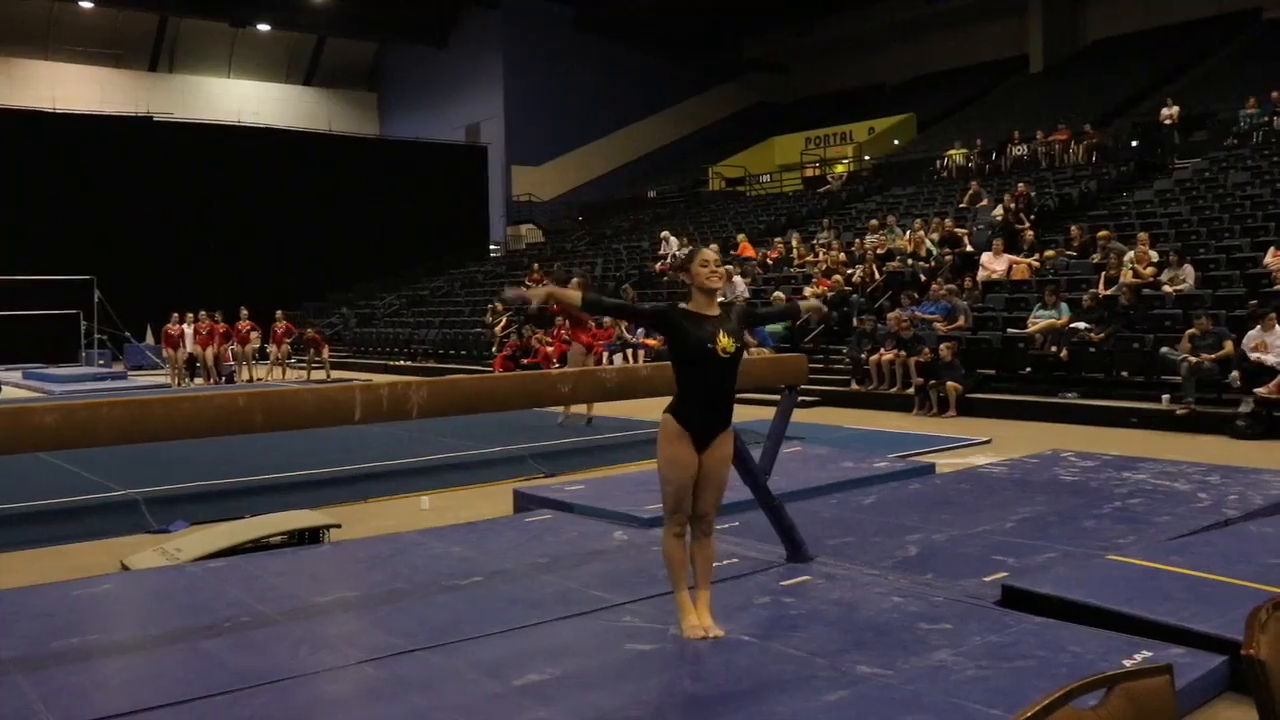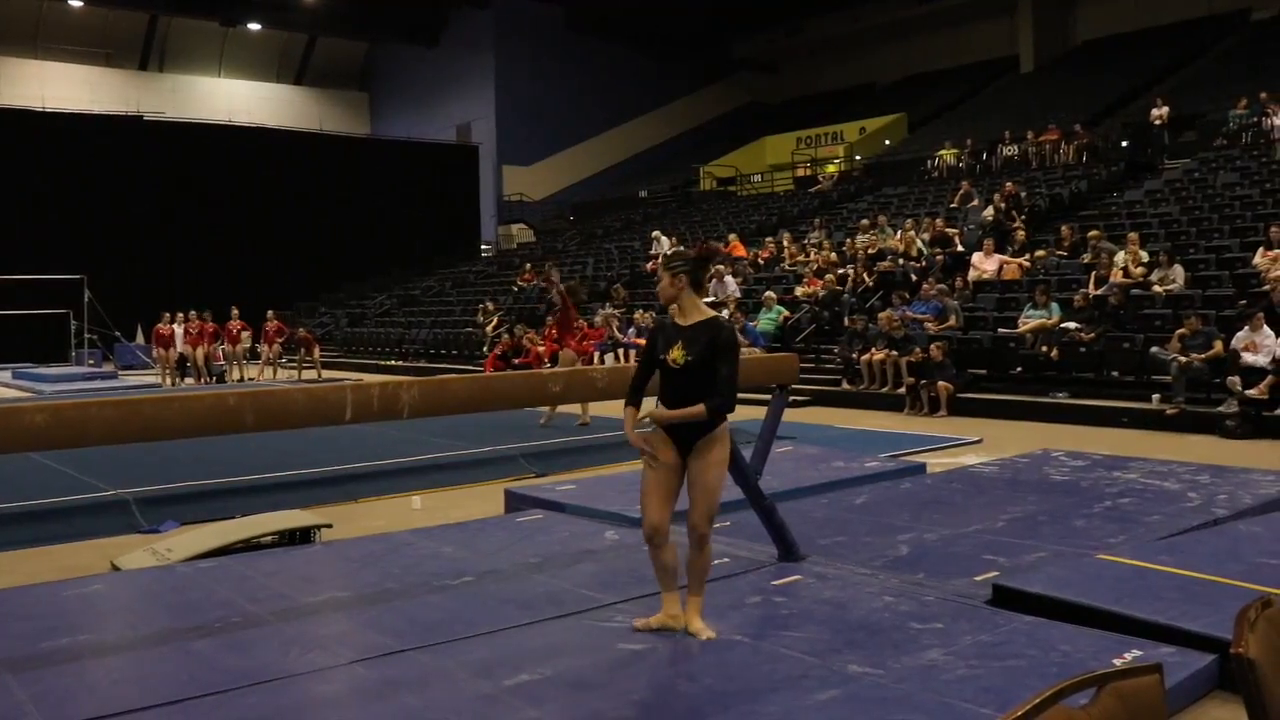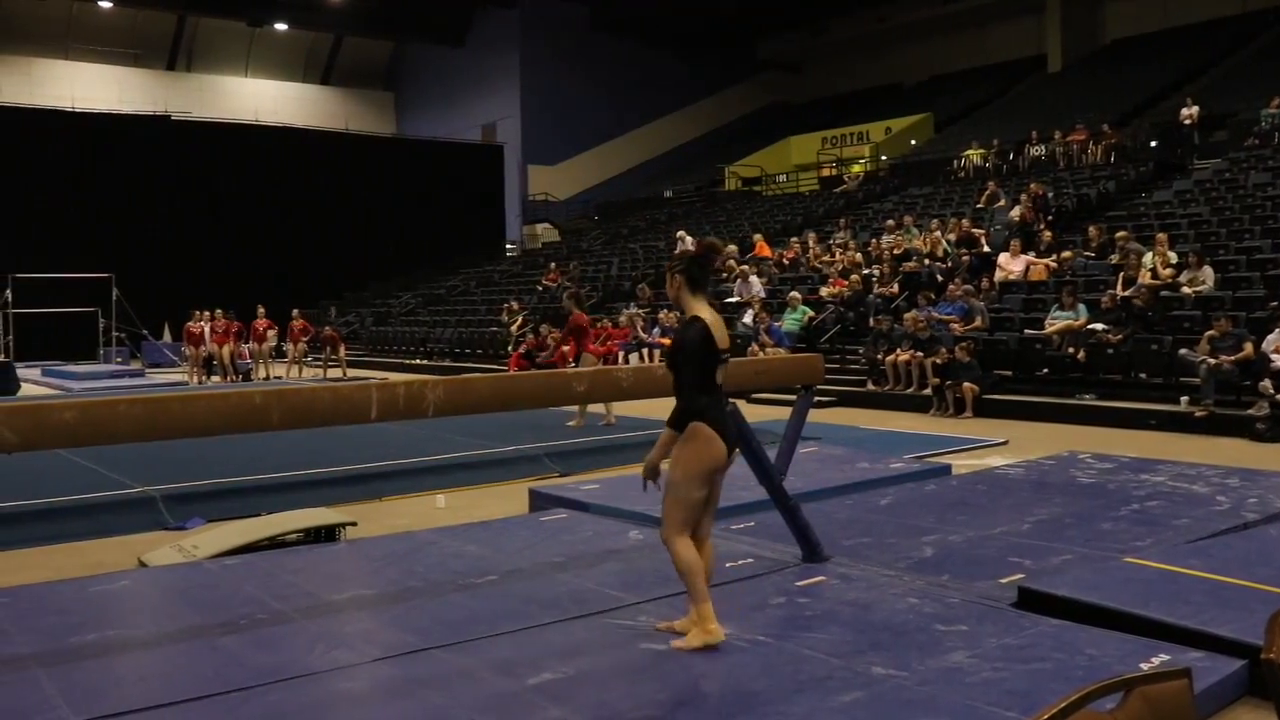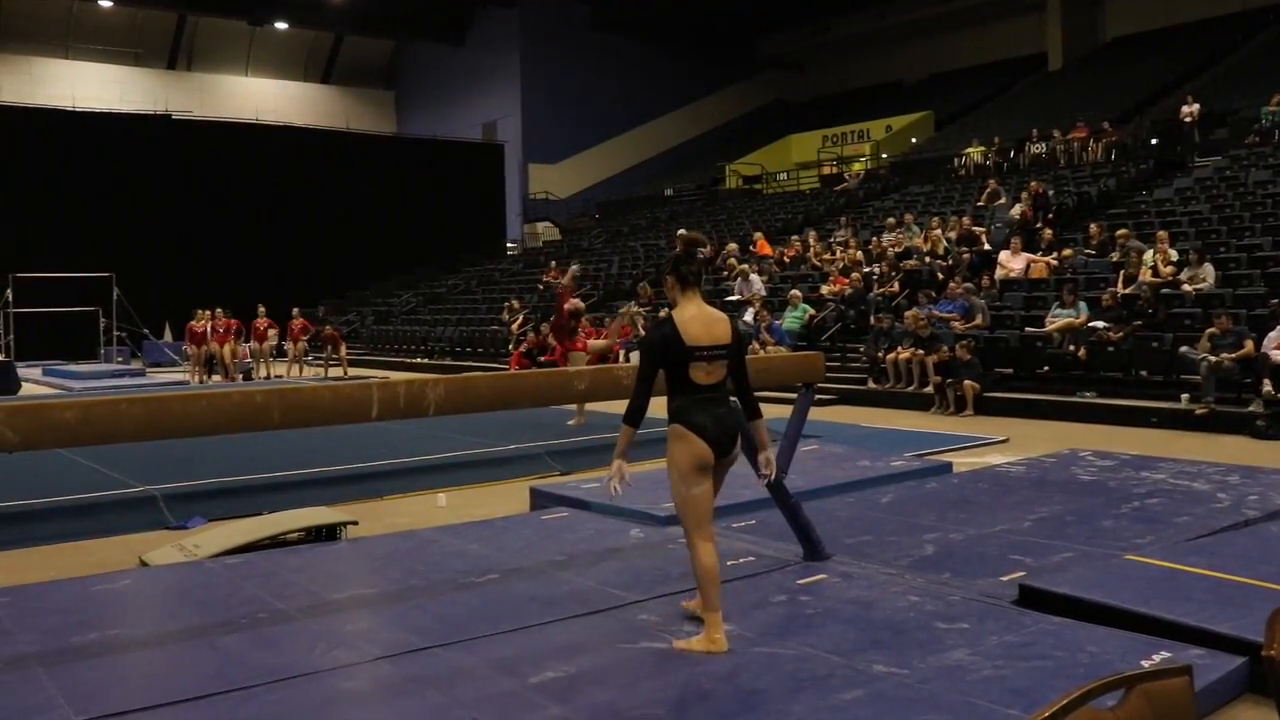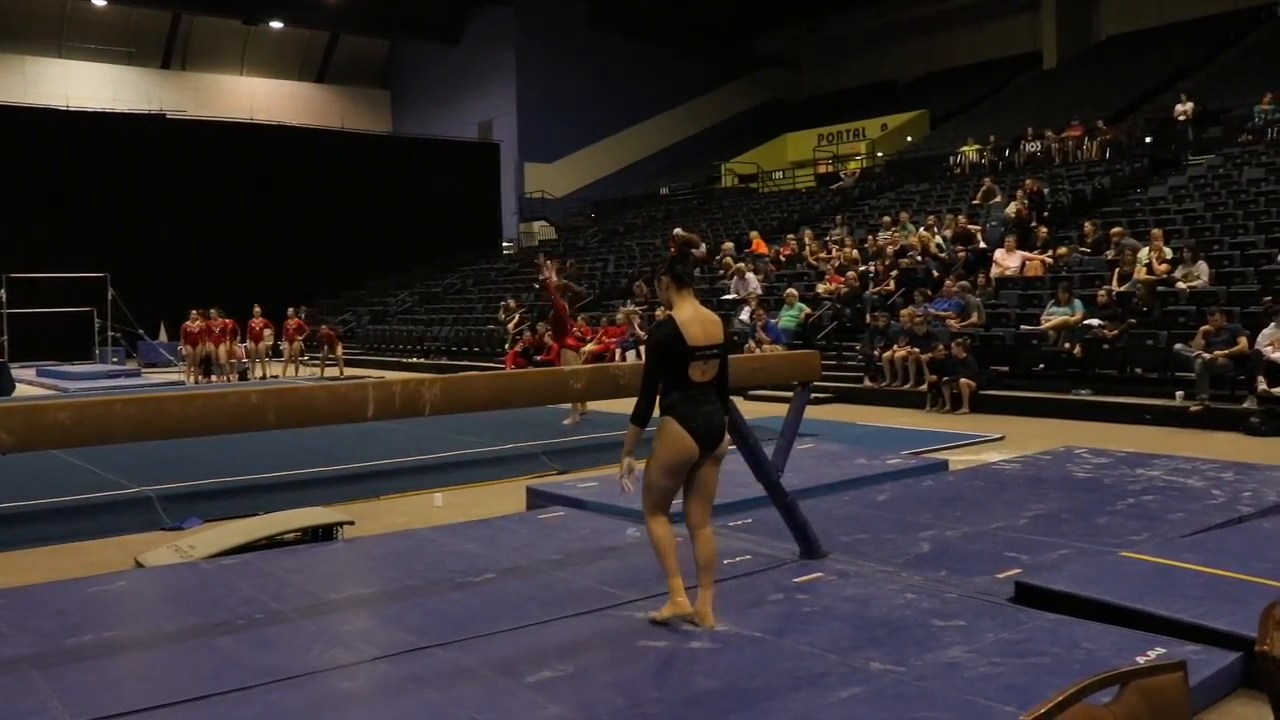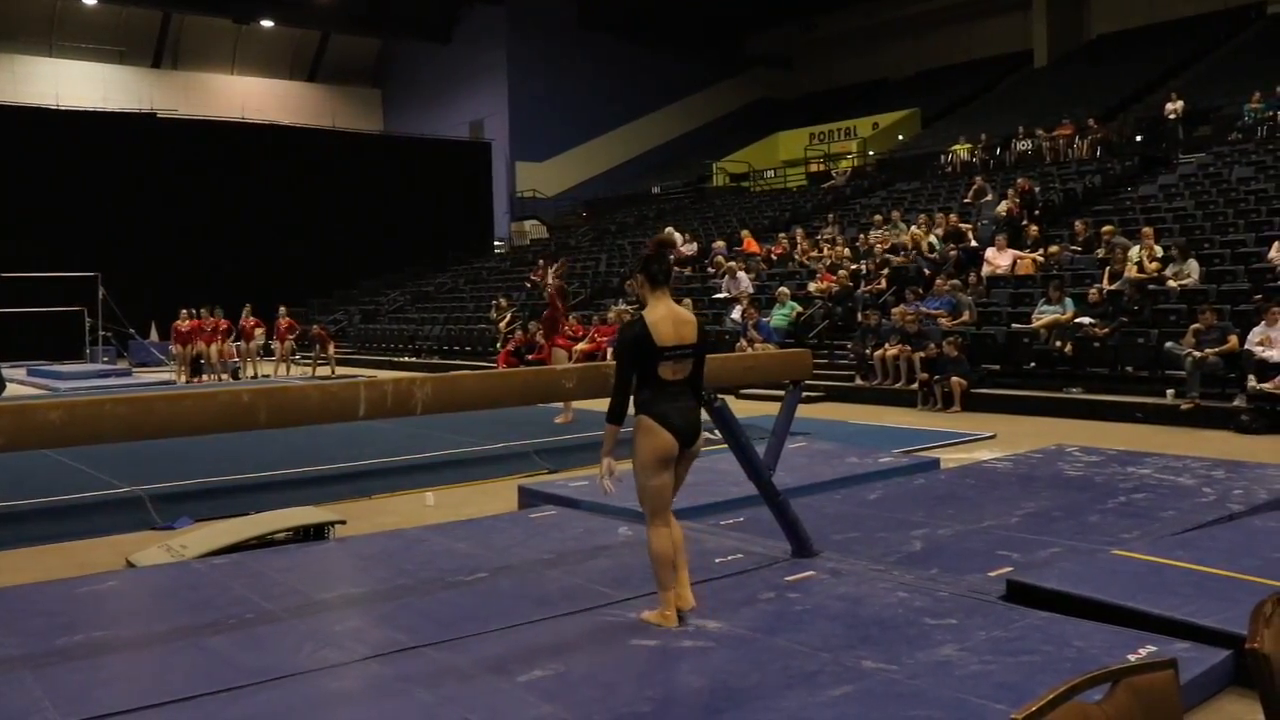
dt=0.5s
person 1, frame 1
left shoulder: (735, 317)
right shoulder: (675, 316)
left elbow: (778, 312)
right elbow: (617, 308)
left wrist: (809, 305)
right wrist: (556, 294)
left hip: (720, 432)
right hip: (683, 428)
left knee: (705, 523)
right knee: (677, 522)
left ankle: (704, 608)
right ankle: (686, 609)
person 1, frame 2
left shoulder: (719, 330)
right shoulder: (662, 330)
left elbow: (726, 399)
right elbow: (637, 385)
left wrist: (672, 414)
right wrist: (631, 427)
left hip: (709, 439)
right hip: (665, 439)
left knee: (700, 531)
right knee: (653, 527)
left ankle: (693, 611)
right ankle: (670, 610)
person 1, frame 3
left shoulder: (690, 331)
right shoulder: (714, 324)
left elbow: (686, 403)
left wrist: (655, 457)
left hip: (702, 436)
right hip: (722, 433)
left knee: (674, 533)
right knee: (698, 531)
left ankle: (708, 626)
right ankle: (696, 616)
person 1, frame 4
left shoulder: (664, 330)
right shoulder: (728, 324)
left elbow: (641, 397)
right elbow: (745, 390)
left wrist: (619, 456)
right wrist: (764, 446)
left hip: (690, 433)
right hip: (727, 429)
left knee: (699, 535)
right knee: (700, 522)
left ankle: (714, 634)
right ankle: (705, 602)
person 1, frame 5
left shoulder: (665, 330)
right shoulder: (717, 323)
left elbow: (649, 395)
left wrist: (628, 452)
left hip: (680, 428)
right hip: (715, 426)
left knee: (655, 511)
right knee: (701, 521)
left ankle: (677, 599)
right ankle: (705, 607)
person 1, frame 6
left shoulder: (636, 330)
right shoulder: (694, 324)
left elbow: (621, 395)
right elbow: (697, 384)
left wrist: (607, 453)
left hip: (656, 427)
right hip: (690, 423)
left knee: (656, 520)
right knee: (665, 512)
left ankle: (666, 609)
right ankle: (684, 592)
